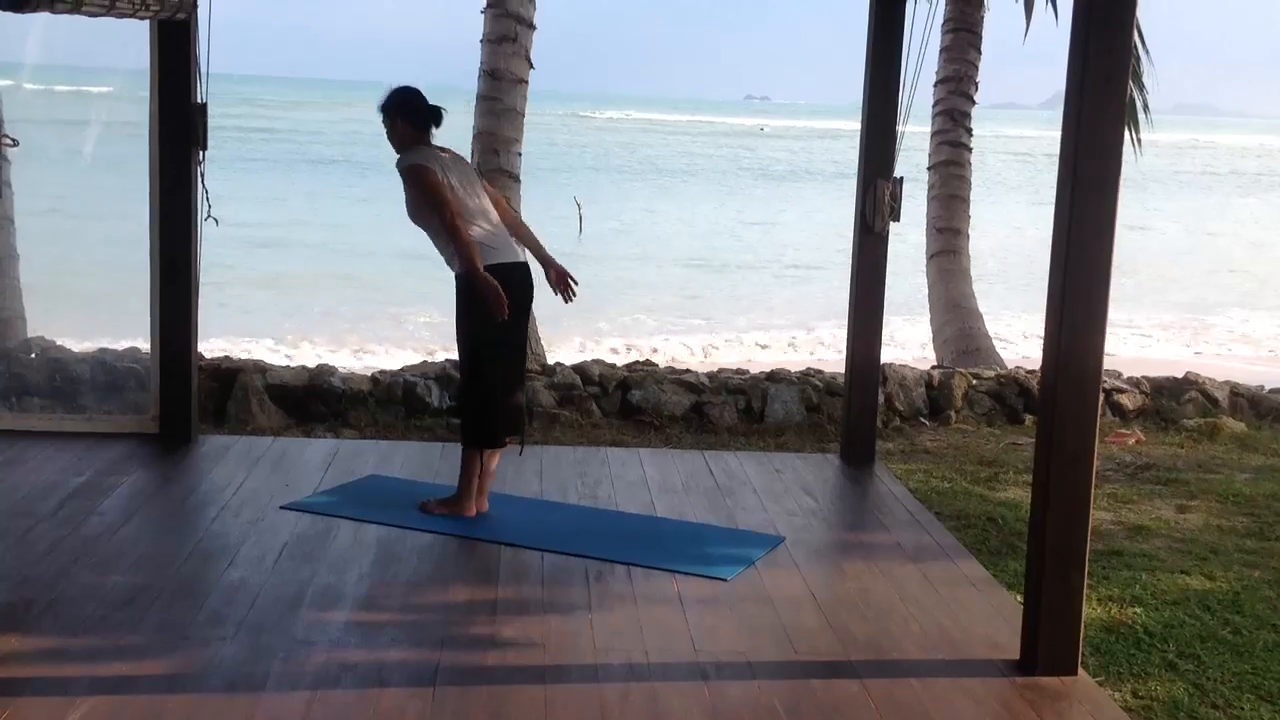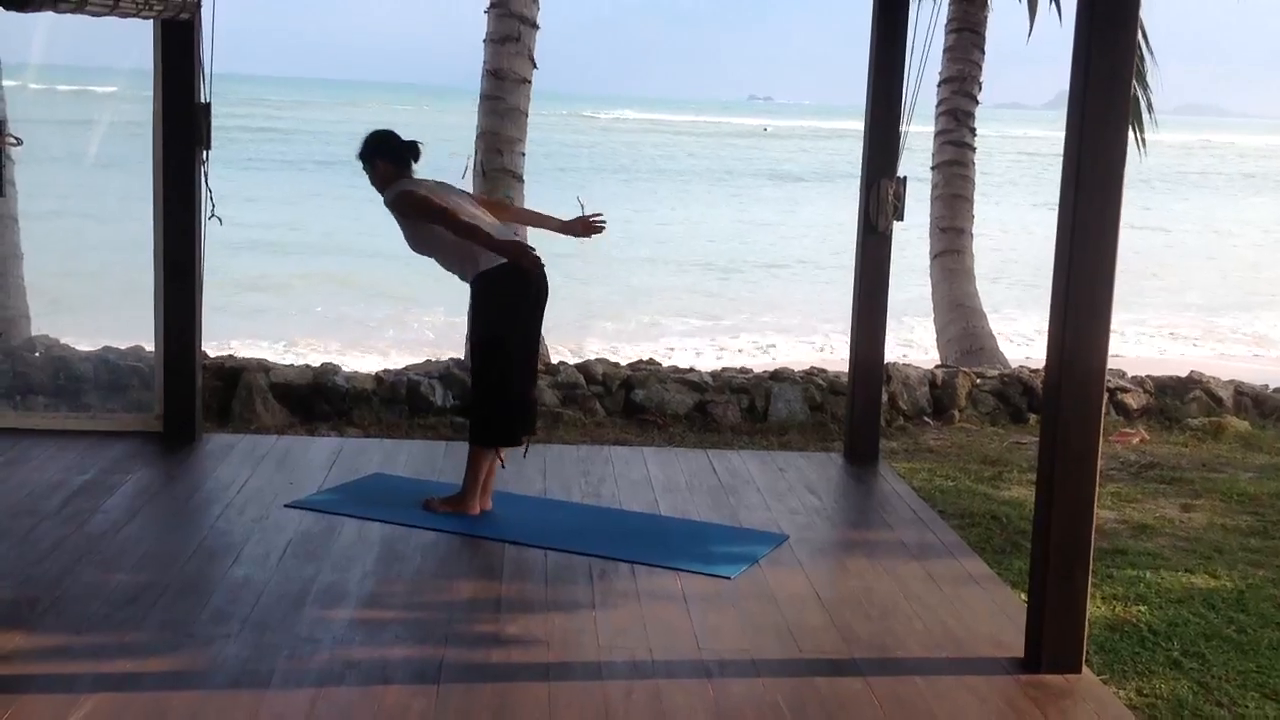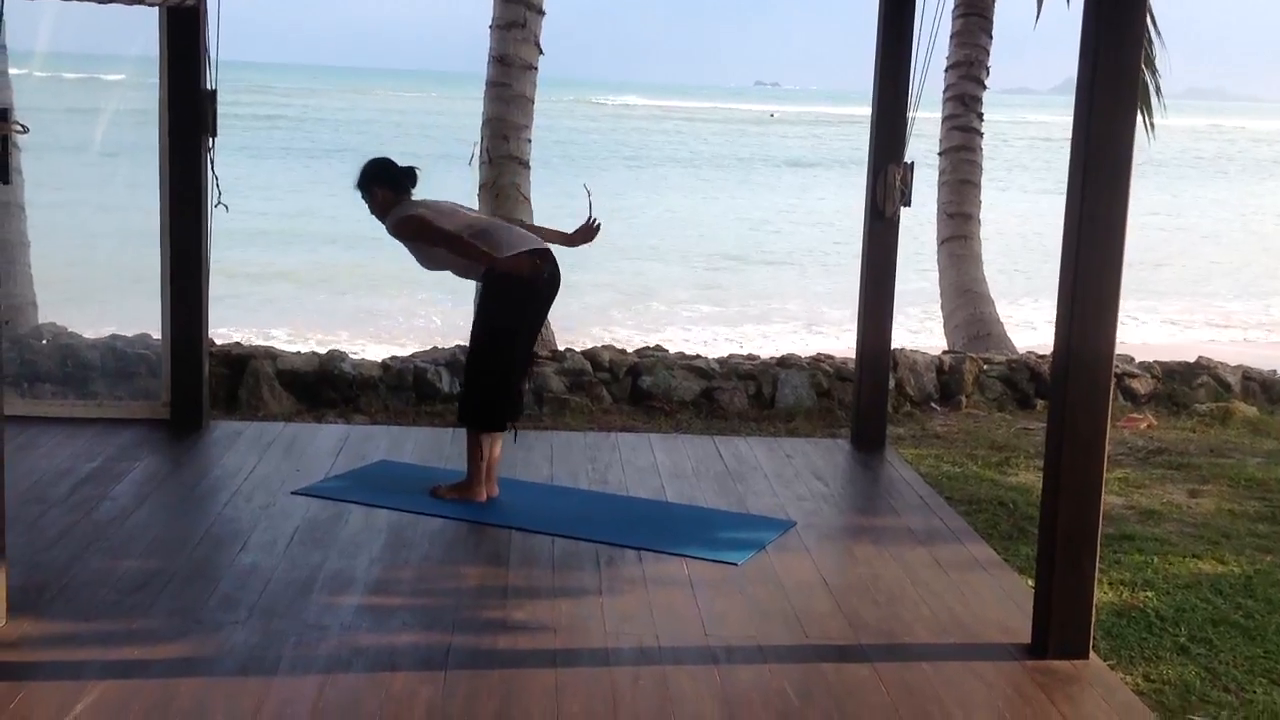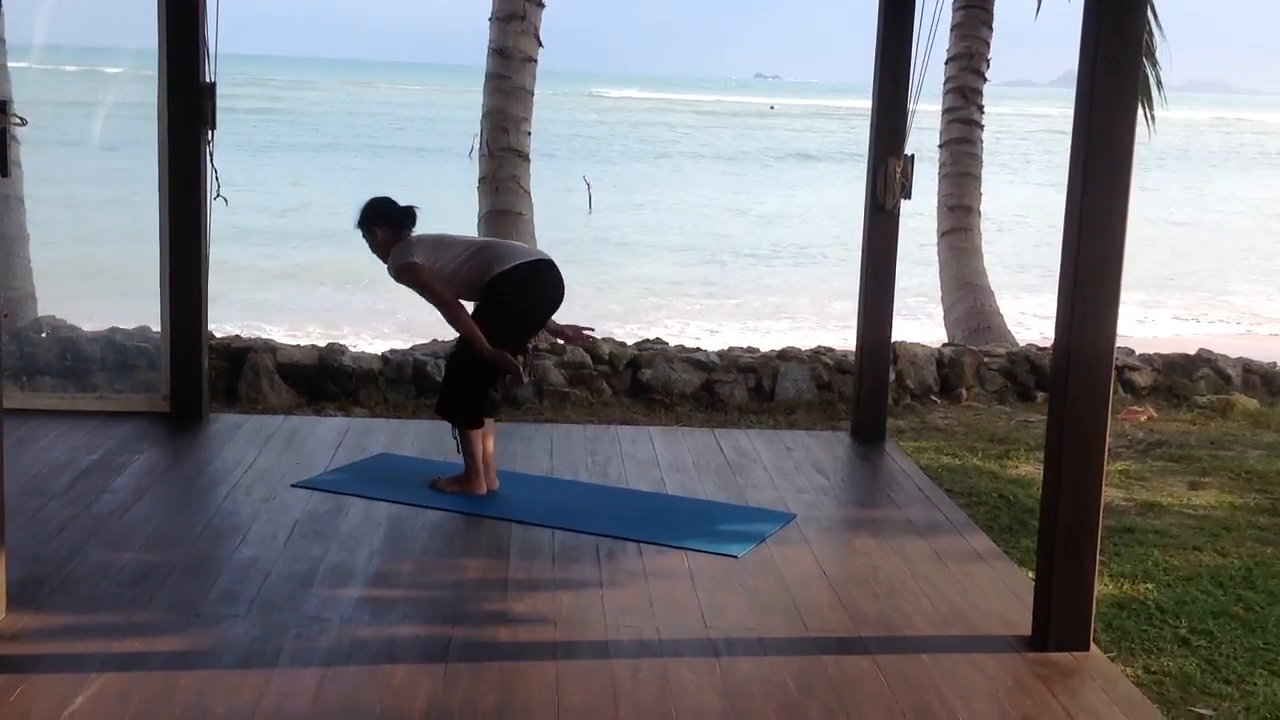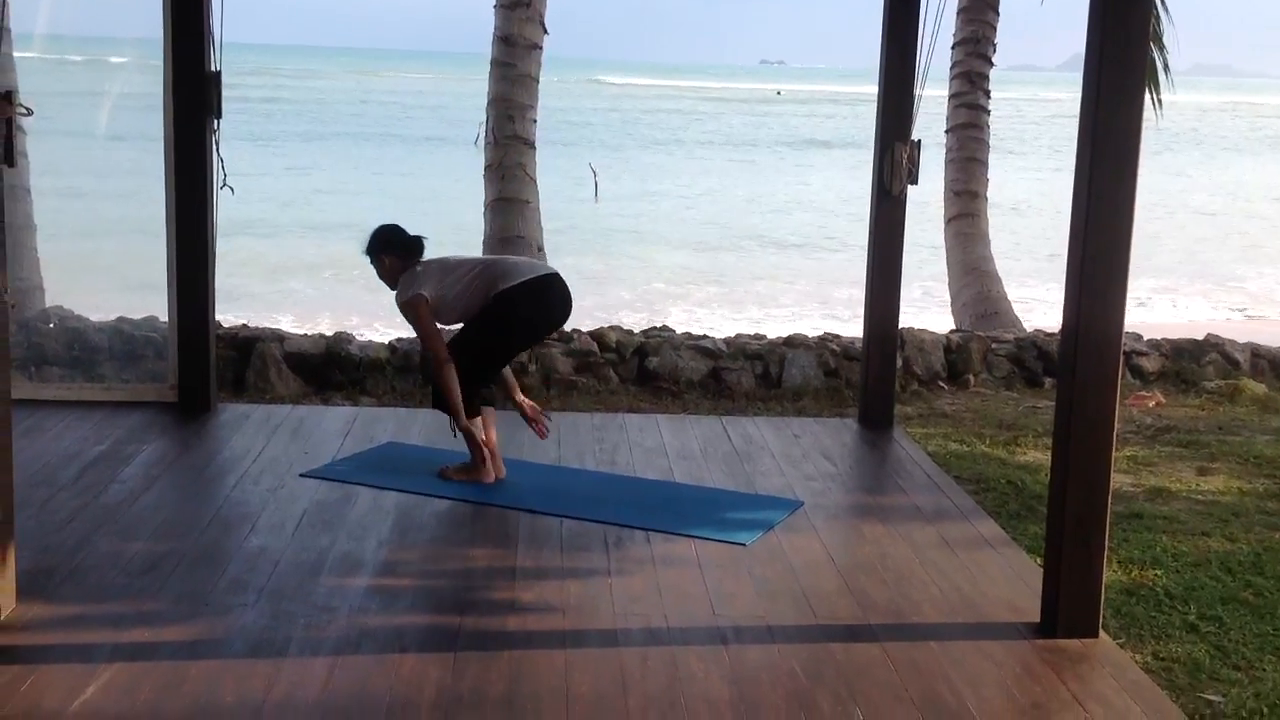
dt=0.3s
person 1, frame 1
left shoulder: (412, 163)
right shoulder: (452, 160)
left elbow: (452, 221)
right elbow: (506, 214)
left wrist: (479, 278)
right wrist: (548, 262)
left hip: (486, 280)
right hip: (515, 271)
left knee: (481, 389)
right knee: (500, 385)
left ankle: (464, 500)
right ankle: (478, 495)
person 1, frame 2
left shoulder: (398, 195)
right shoulder: (434, 188)
left elbow: (451, 222)
right elbow: (502, 208)
left wrist: (500, 248)
right wrist: (565, 227)
left hip: (500, 282)
right hip: (528, 275)
left knee: (492, 391)
right knee: (509, 386)
left ankle: (469, 497)
right ankle: (482, 493)
person 1, frame 3
left shoulder: (399, 220)
right shoulder: (427, 208)
left elbow: (451, 241)
left wrist: (501, 265)
right wrist: (567, 240)
left hip: (516, 277)
right hip: (541, 266)
left knee: (483, 379)
right knee: (503, 375)
left ankle: (474, 485)
right ankle: (488, 480)
person 1, frame 4
left shoulder: (400, 261)
right shoulder: (426, 245)
left elbow: (450, 307)
left wrist: (489, 352)
right wrist: (553, 328)
left hip: (518, 283)
right hip: (545, 275)
left knee: (465, 376)
right knee: (482, 374)
left ankle: (473, 478)
right ankle: (486, 472)
person 1, frame 5
left shoulder: (409, 292)
right shoulder: (434, 271)
left elbow: (440, 360)
right elbow: (489, 344)
left wrist: (463, 423)
right wrist: (517, 397)
left hip: (527, 297)
right hip: (553, 290)
left knee: (457, 369)
right knee: (475, 364)
left ankle: (481, 467)
right ankle: (492, 460)
